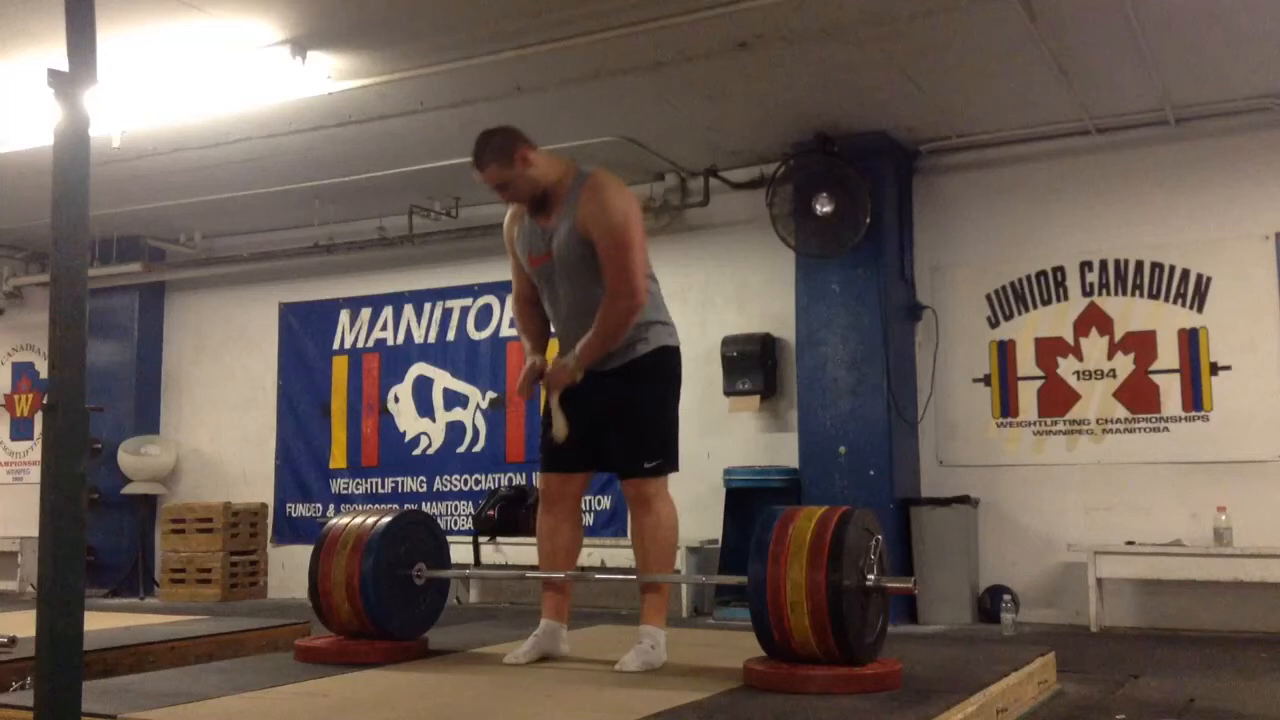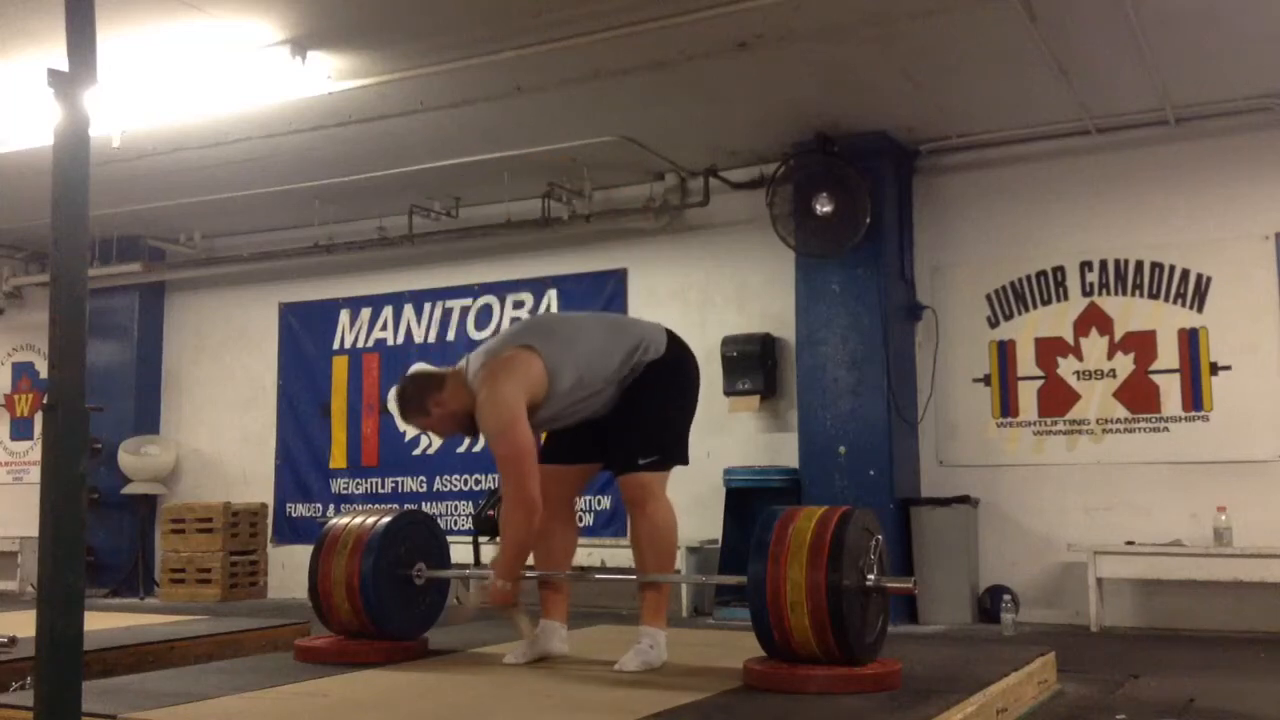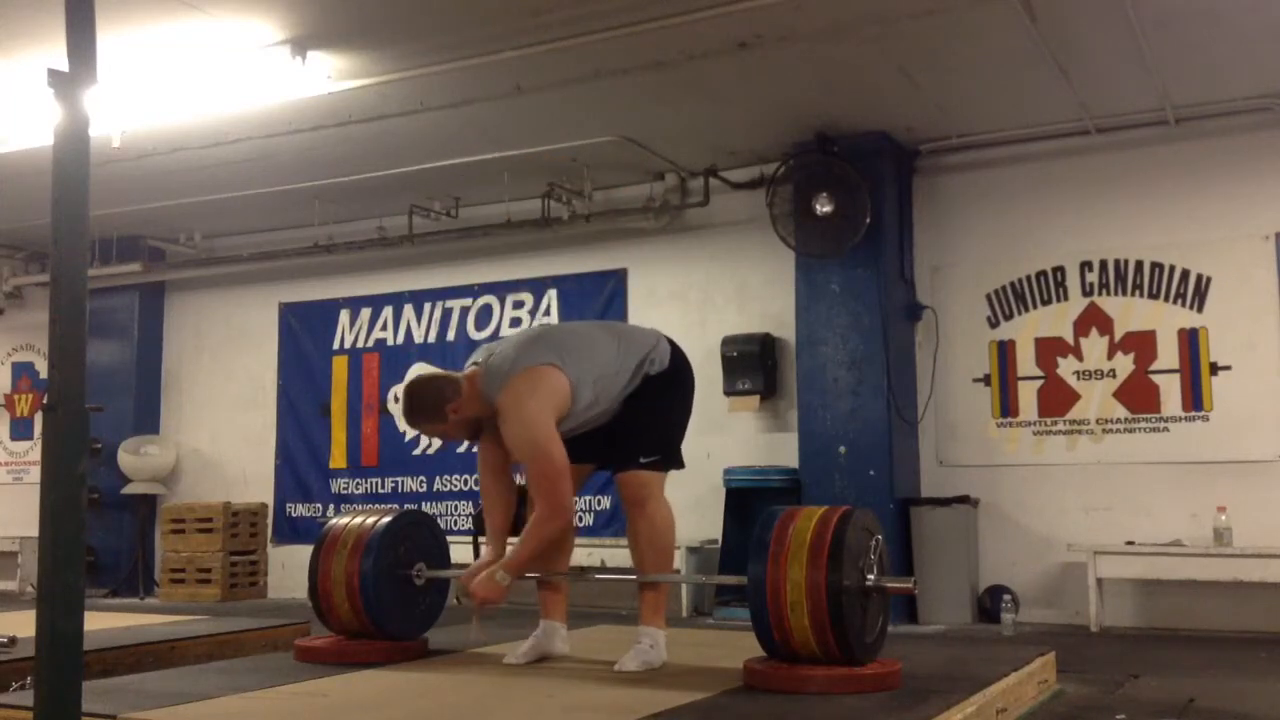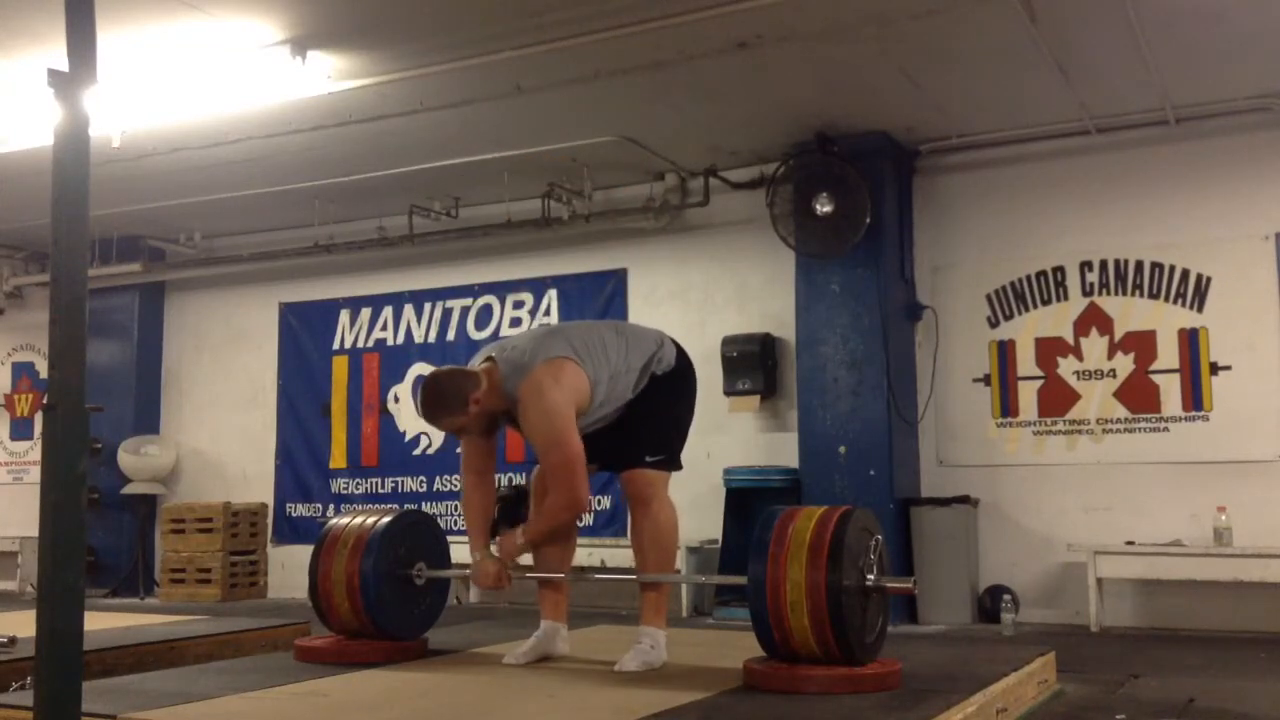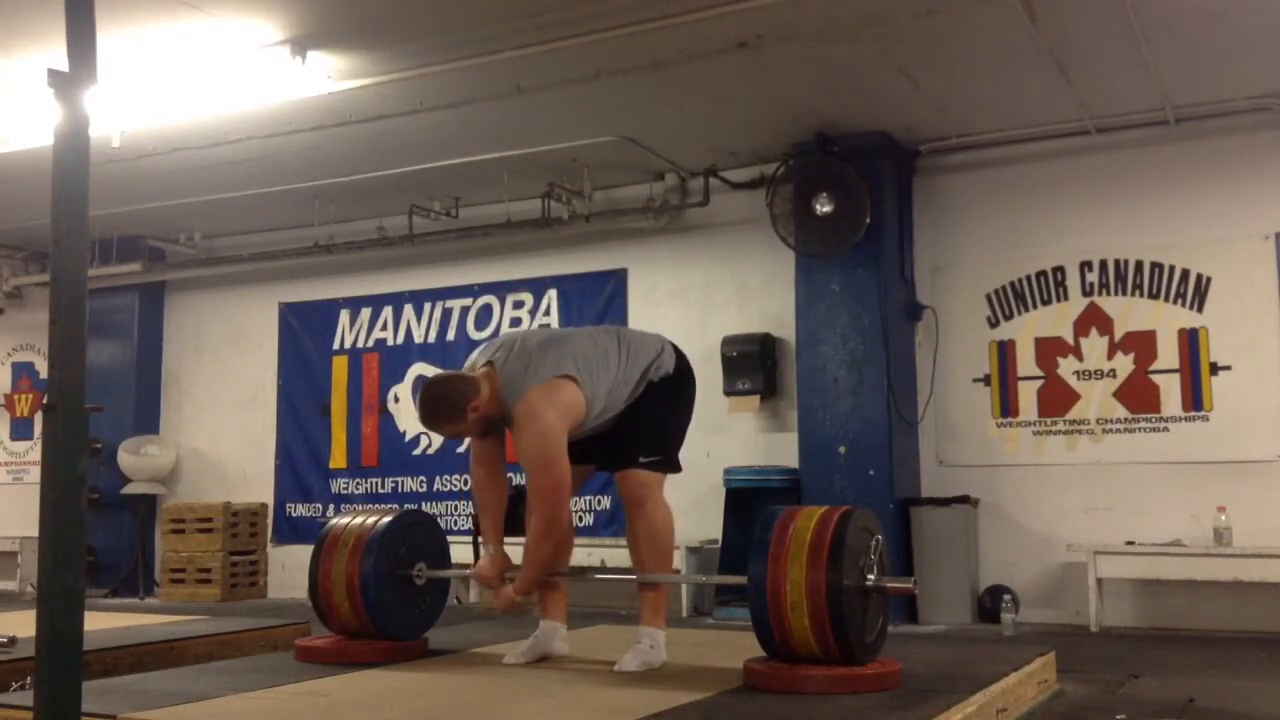
dt=1s
person 1, frame 1
left shoulder: (600, 199)
right shoulder: (517, 222)
left elbow: (630, 295)
right elbow: (525, 296)
left wrist: (576, 364)
right wrist: (535, 354)
left hip: (641, 361)
right hip: (581, 369)
left knee: (644, 489)
right knee: (556, 492)
left ankle: (653, 633)
right ankle: (552, 628)
person 1, frame 2
left shoulder: (494, 394)
right shoulder: (478, 377)
left elbow: (523, 502)
left wrist: (503, 579)
right wrist: (509, 564)
left hip: (657, 367)
right hip: (605, 387)
left knee: (640, 489)
right knee: (550, 490)
left ankle: (653, 636)
right ankle: (551, 629)
person 1, frame 3
left shoulder: (520, 405)
right shoulder: (475, 383)
left elbow: (558, 510)
right elbow: (494, 474)
left wrist: (502, 576)
right wrist: (493, 551)
left hip: (655, 376)
right hip: (602, 387)
left knee: (639, 489)
right knee: (544, 490)
left ankle: (652, 635)
right ankle: (552, 630)
person 1, frame 4
left shoulder: (540, 398)
right shoulder: (475, 383)
left elbow: (574, 498)
right elbow: (475, 474)
left wrist: (521, 538)
right wrist: (480, 554)
left hip: (658, 375)
right hip: (605, 393)
left knee: (644, 487)
right knee: (543, 488)
left ankle: (653, 636)
right ankle: (552, 630)
person 1, frame 5
left shoulder: (537, 414)
right shoulder: (474, 378)
left elbow: (551, 518)
right elbow: (486, 469)
left wrist: (519, 591)
right wrist: (492, 549)
left hip: (657, 378)
right hip: (604, 385)
left knee: (637, 487)
right knee: (544, 492)
left ankle: (652, 635)
right ankle: (552, 629)
